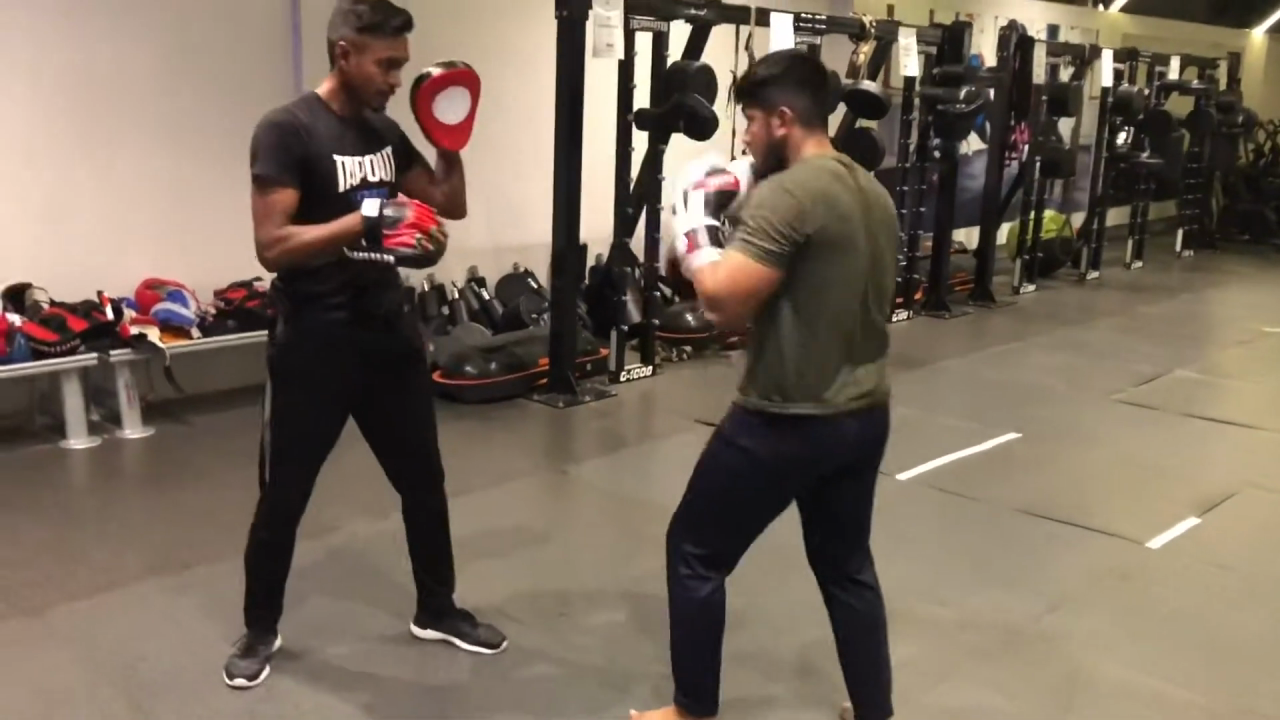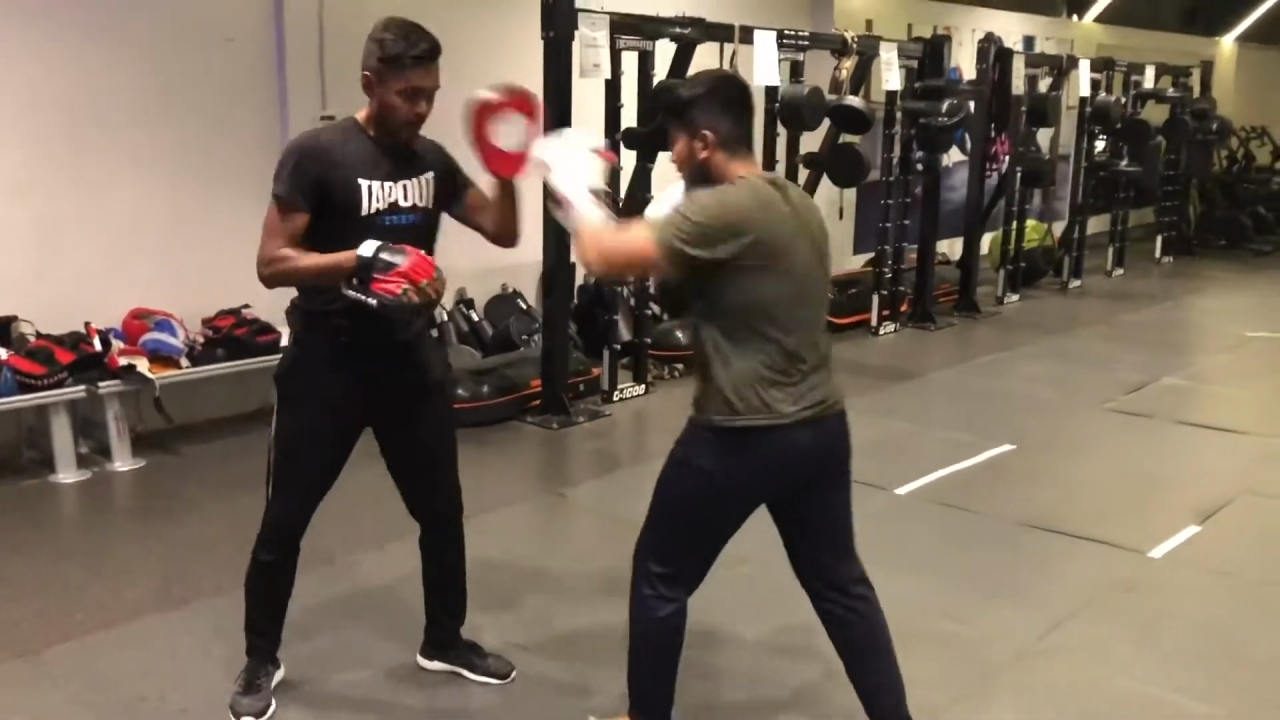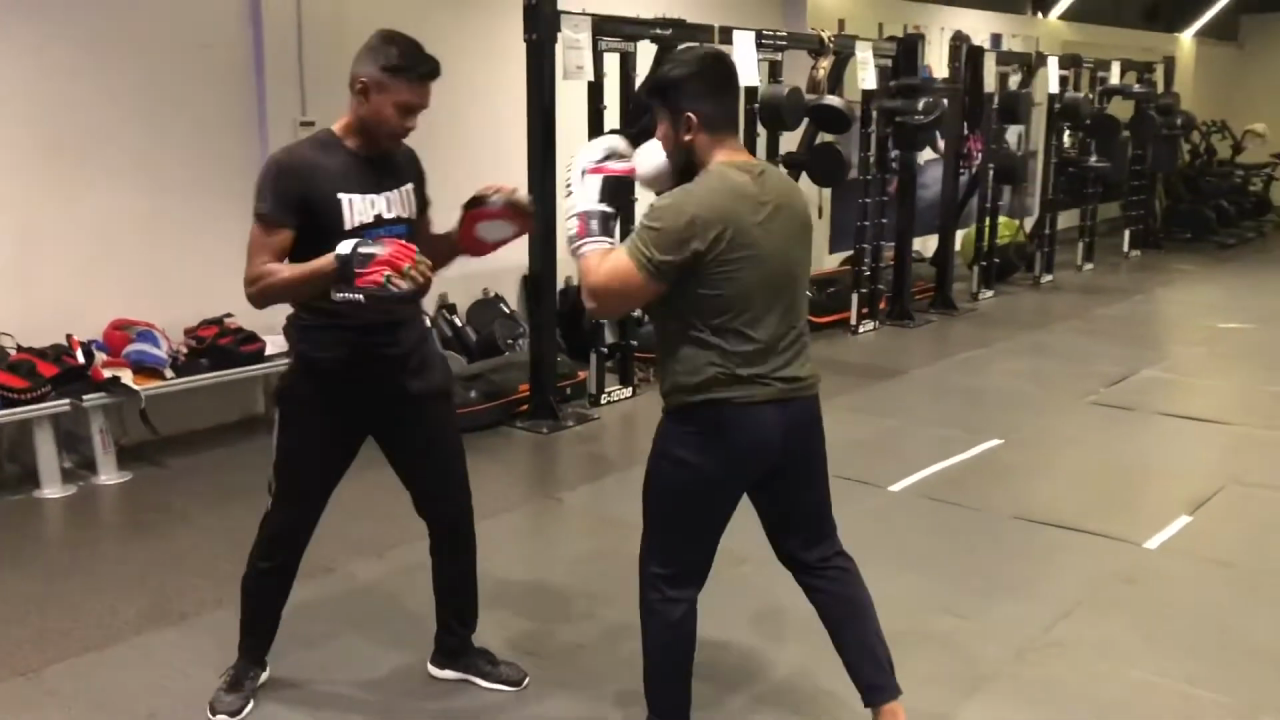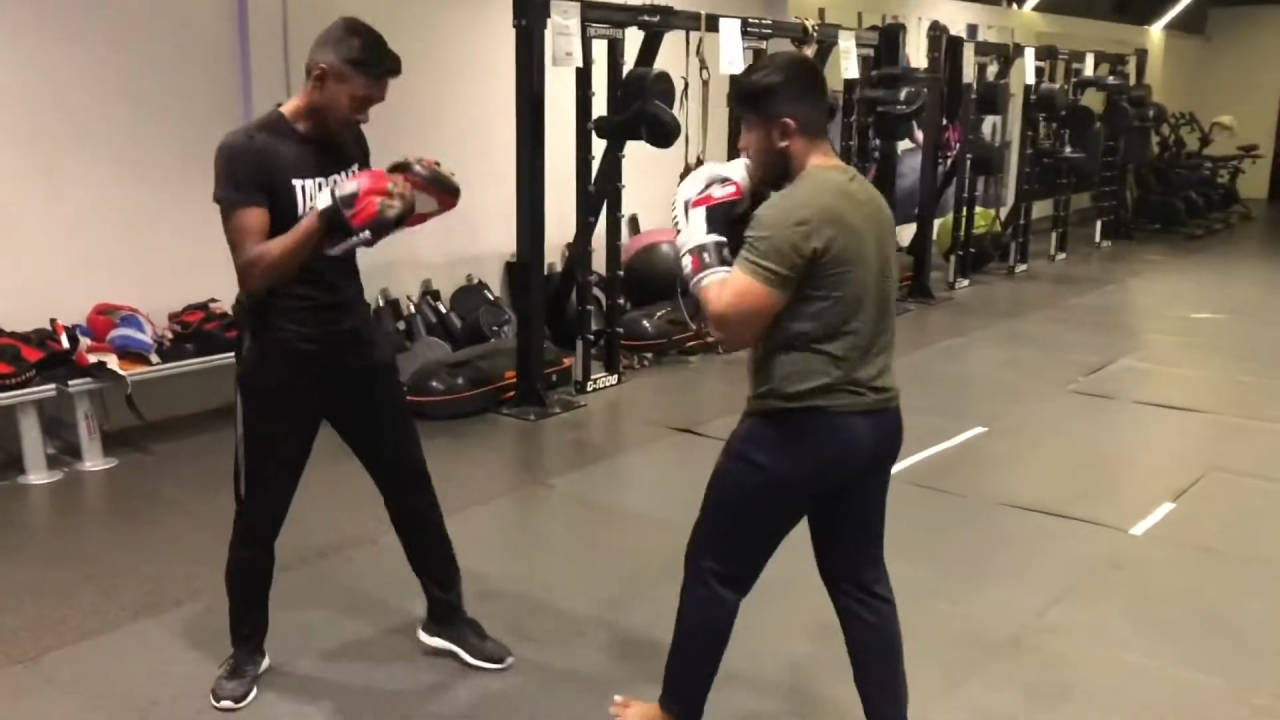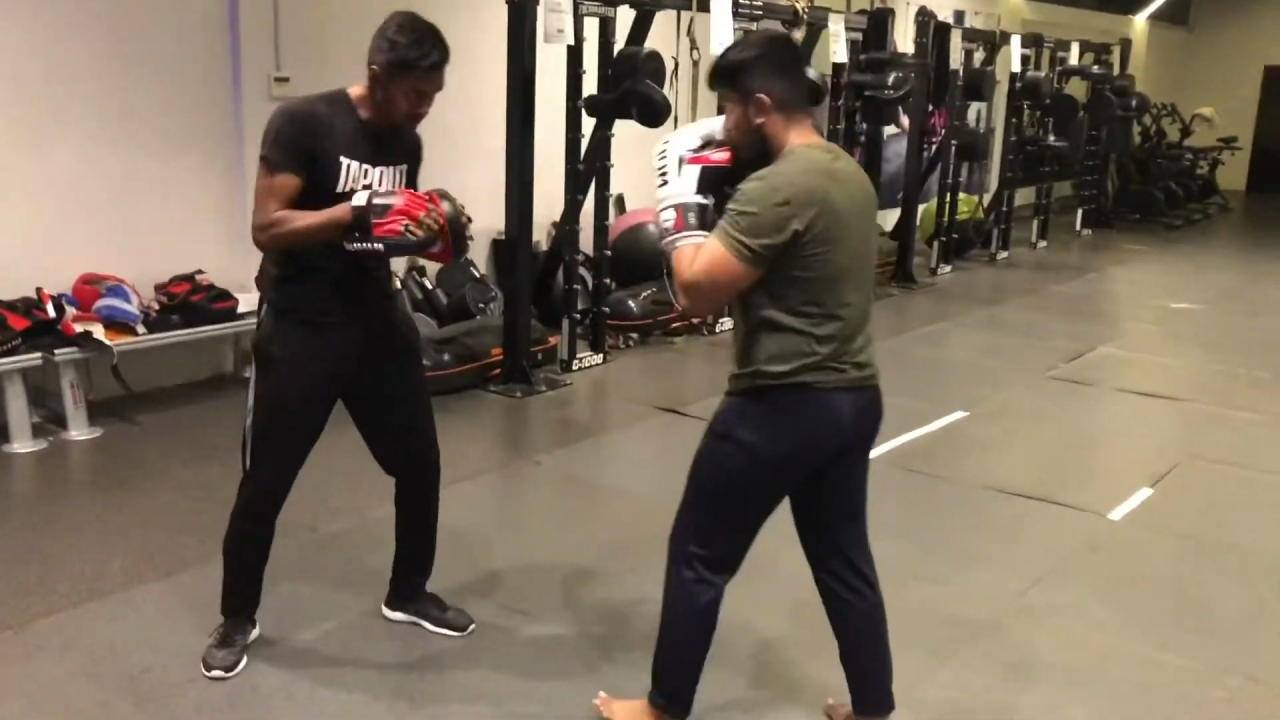
dt=0.3s
person 1, frame 1
left shoulder: (382, 129)
right shoulder: (287, 130)
left elbow: (450, 205)
right elbow: (273, 247)
left wrist: (449, 139)
right wrist: (366, 218)
left hip: (389, 333)
right hip: (314, 343)
left knee: (423, 479)
right knee: (284, 495)
left ankle: (436, 609)
right ankle: (259, 630)
person 1, frame 2
left shoulder: (431, 160)
right shoulder: (317, 154)
left elbow: (503, 231)
right elbow: (272, 264)
left wrist: (509, 169)
right wrist: (366, 259)
left hip: (411, 362)
right hip: (327, 364)
left knee: (440, 508)
right knee: (286, 518)
left ankle: (444, 640)
right ankle: (261, 664)
person 1, frame 3
left shoulder: (404, 164)
right shoulder: (296, 169)
right elbow: (259, 284)
left wrist: (471, 231)
right wrist: (343, 260)
left hip: (410, 368)
right hip: (325, 376)
left knee: (451, 512)
right knee: (287, 526)
left ankle: (455, 648)
right ankle: (249, 662)
person 1, frame 4
left shoulder: (350, 143)
right shoulder: (248, 151)
right elbow: (255, 271)
left wrist: (400, 209)
right wrist: (335, 214)
left hip: (355, 344)
right hip: (280, 357)
left knee: (408, 481)
right knee: (260, 510)
left ankle: (446, 615)
right ankle: (247, 649)
person 1, frame 5
left shoulder: (405, 143)
right shoulder: (302, 122)
right elbow: (268, 230)
left wrist: (429, 237)
right wrist: (361, 211)
left hip: (378, 321)
right hip: (301, 328)
left knee: (420, 463)
right knee: (266, 482)
left ankle: (408, 593)
right ankle: (237, 619)
person 2, frame 1
left shoulder: (787, 194)
right shoulder: (873, 194)
left elbow: (723, 303)
left wrist: (693, 224)
right wrist: (749, 195)
left hip: (783, 424)
right hip: (863, 417)
left knee: (695, 554)
right knee: (847, 568)
person 2, frame 2
left shoulder: (725, 212)
right shoulder: (798, 208)
left elbow: (608, 256)
right wrist: (676, 244)
left hip: (741, 438)
right hip: (820, 428)
left knee: (659, 576)
right knee: (838, 578)
person 2, frame 3
left shoulder: (690, 208)
right shoulder: (786, 192)
left elbow: (604, 294)
left wrist: (585, 201)
right wrist: (655, 170)
left hip: (713, 424)
right hip: (795, 410)
left knee: (668, 578)
right knee: (821, 559)
person 2, frame 4
left shoulder: (794, 211)
right shoulder: (863, 196)
left elbow: (729, 321)
left wrist: (696, 237)
right wrist: (748, 189)
left hip: (799, 428)
right hip: (873, 422)
left knee: (714, 571)
right knee: (860, 580)
person 2, frame 5
left shoulder: (778, 189)
right shoulder: (845, 171)
left elbow: (697, 290)
left wrist: (678, 199)
right wrist: (733, 155)
left hip: (781, 406)
right hip: (853, 400)
left knee: (698, 557)
right knee: (845, 559)
